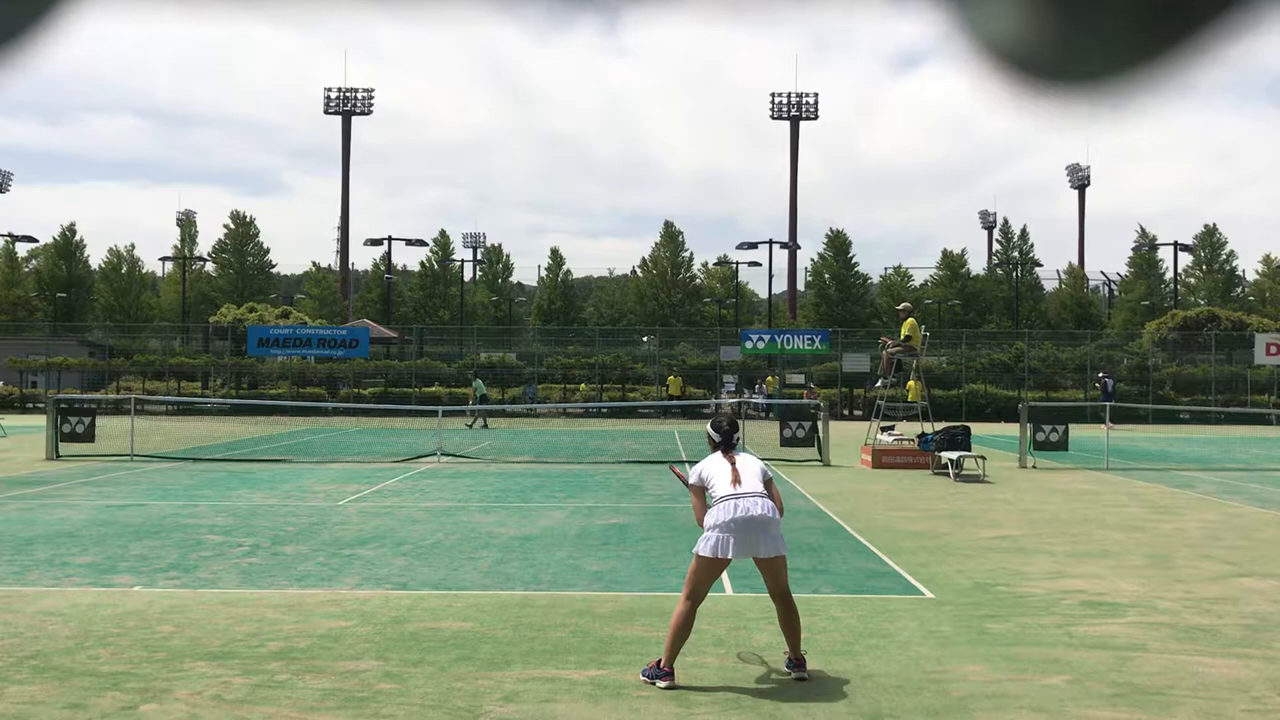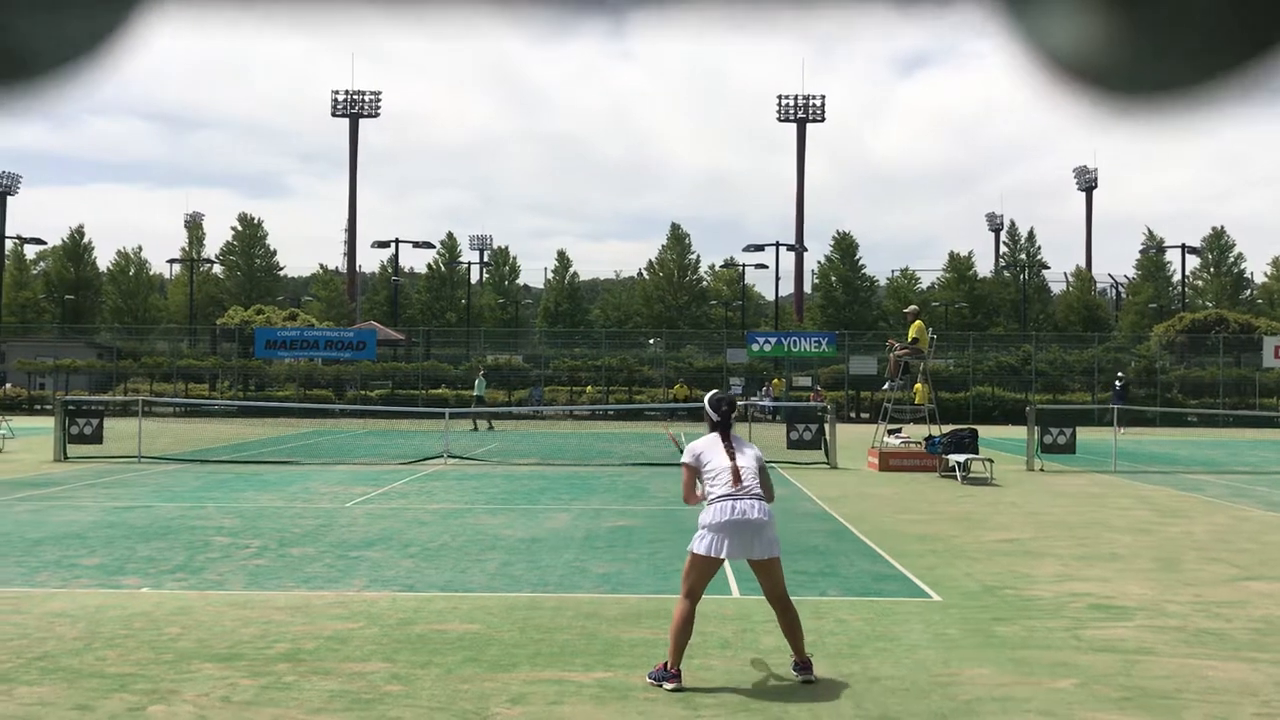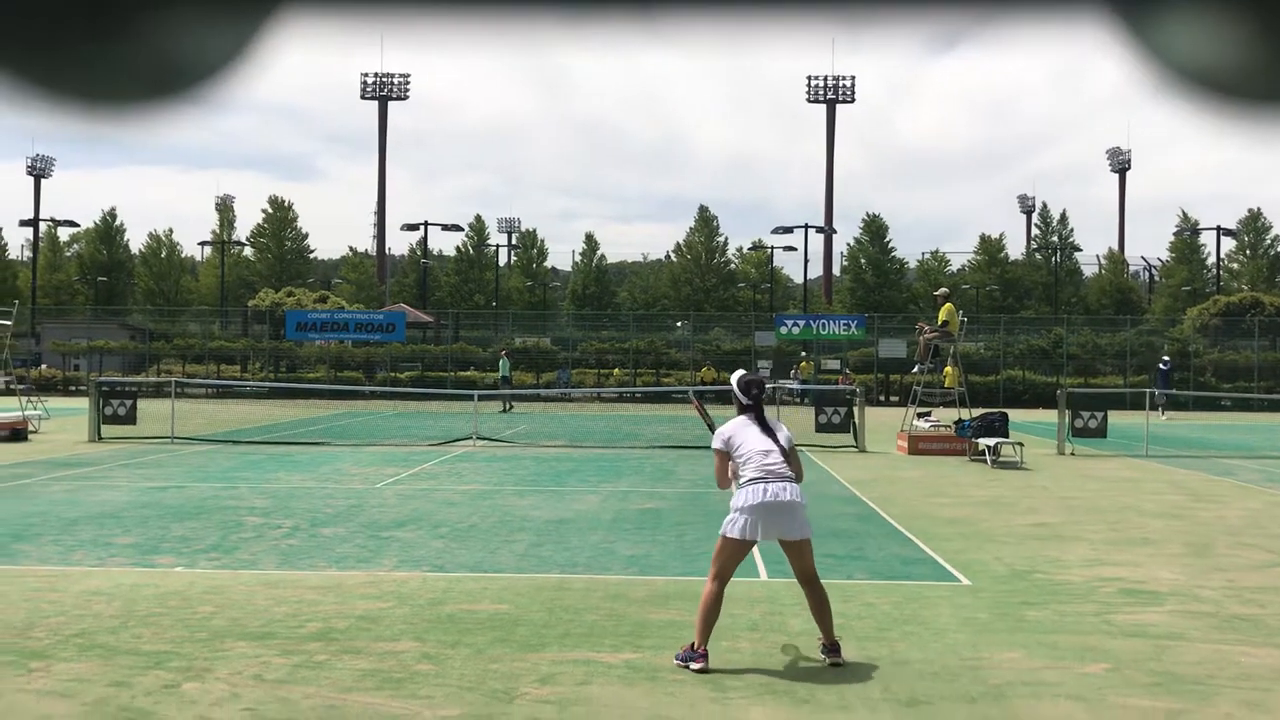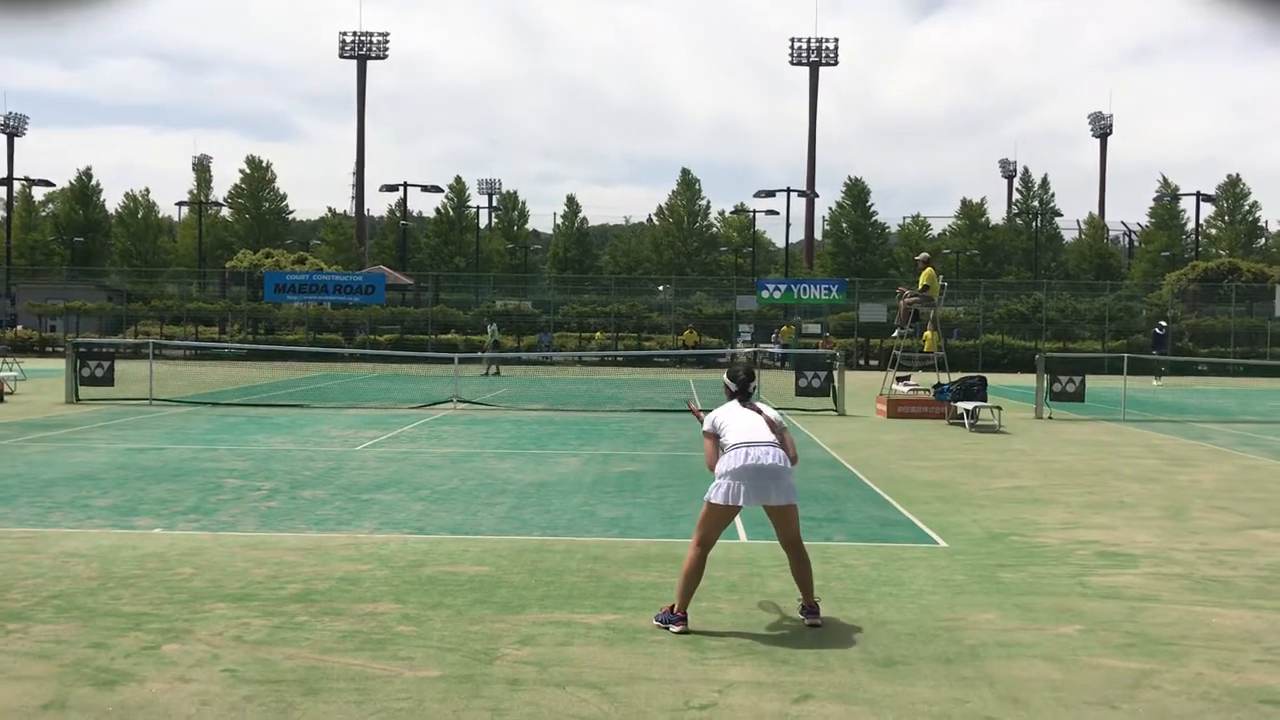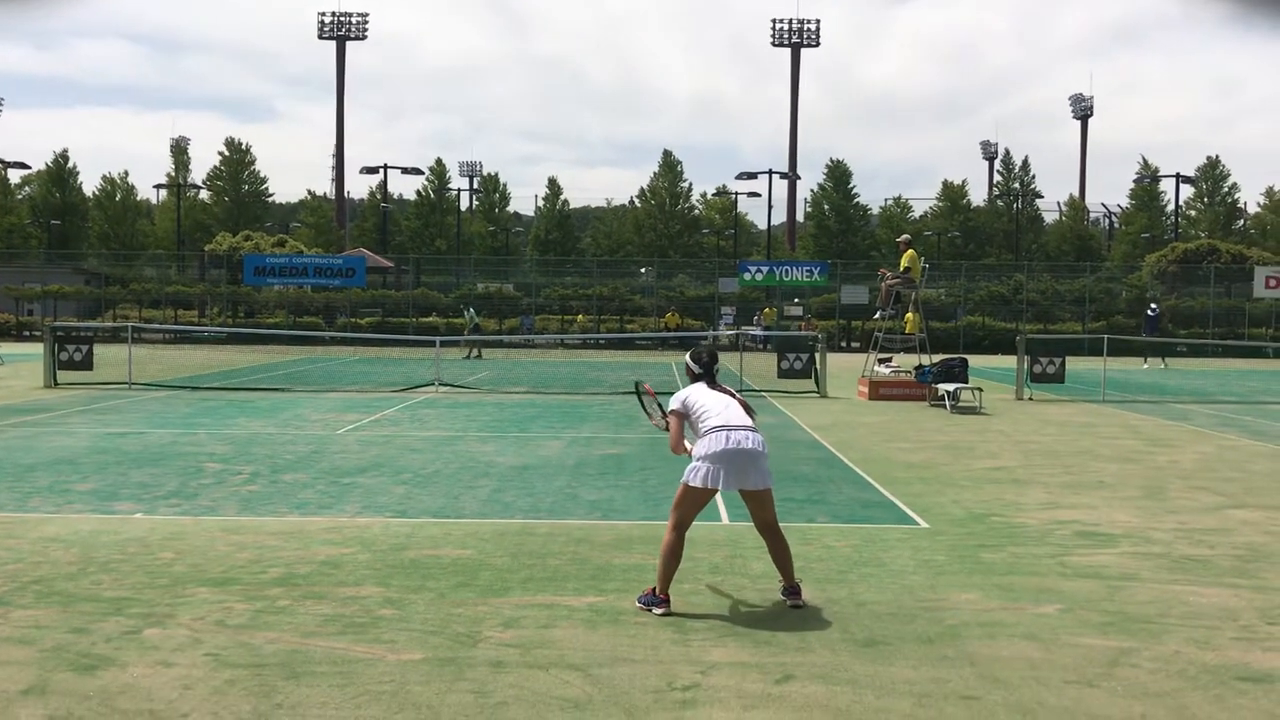
dt=0.7s
person 1, frame 1
left shoulder: (701, 467)
right shoulder: (756, 461)
left elbow: (701, 519)
right elbow: (779, 508)
left hip: (725, 517)
right hip: (764, 515)
left knee: (691, 597)
right knee: (781, 594)
left ankle: (664, 668)
right ankle: (797, 661)
person 1, frame 2
left shoulder: (696, 447)
right shoulder: (750, 448)
left elbow: (688, 497)
right elbow: (769, 494)
left hip: (719, 518)
right hip: (759, 517)
left knee: (688, 597)
right knee: (778, 597)
left ankle: (671, 670)
right ankle: (803, 663)
person 1, frame 3
left shoulder: (726, 431)
right shoulder: (779, 428)
left elbow: (722, 483)
right elbow: (798, 475)
left hip: (751, 500)
right hip: (791, 498)
left knee: (716, 578)
right knee: (809, 579)
left ankle: (698, 651)
right ankle: (831, 646)
person 1, frame 4
left shoulder: (715, 415)
right shoulder: (770, 412)
left elbow: (712, 464)
right elbow: (792, 456)
left hip: (736, 465)
right hip: (777, 464)
left knee: (701, 543)
right knee: (793, 543)
left ankle: (677, 613)
right ankle: (810, 608)
person 1, frame 5
left shoulder: (682, 396)
right shoulder: (731, 393)
left elbow: (675, 446)
left wrist: (689, 448)
left hip: (715, 449)
right hip: (754, 447)
left knee: (677, 525)
right knee: (769, 526)
left ankle: (660, 596)
right ankle: (792, 589)
